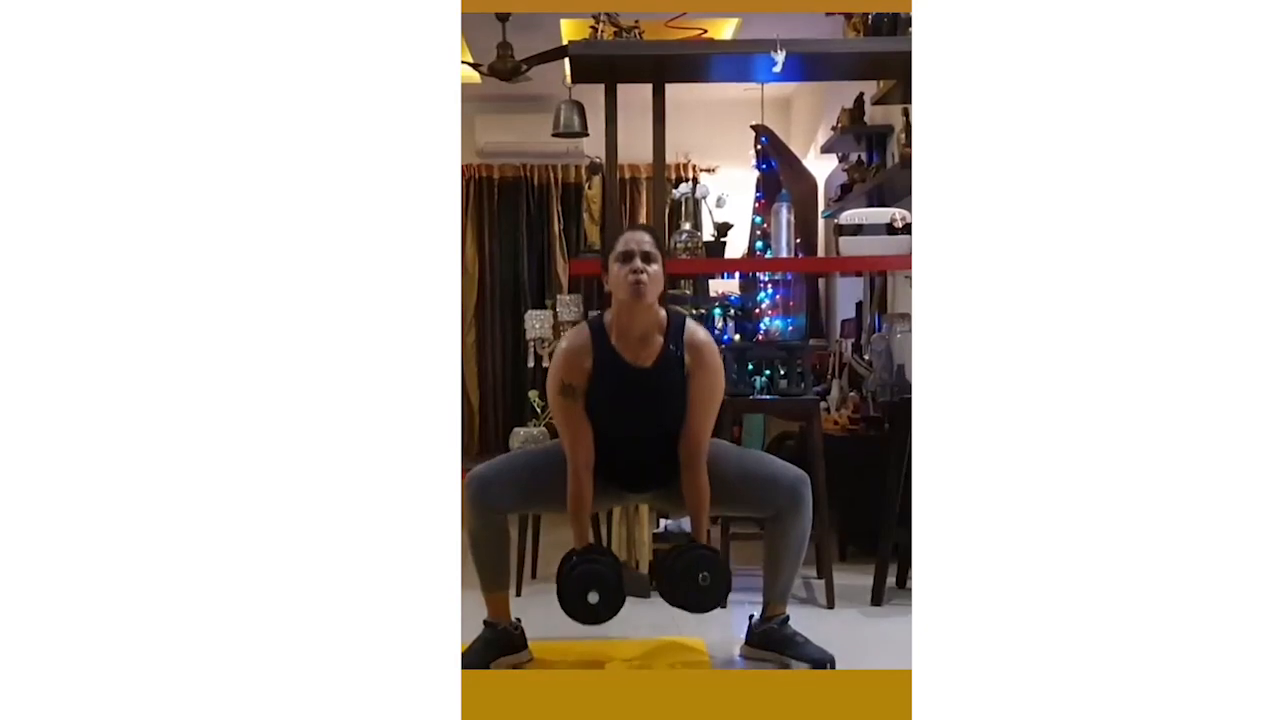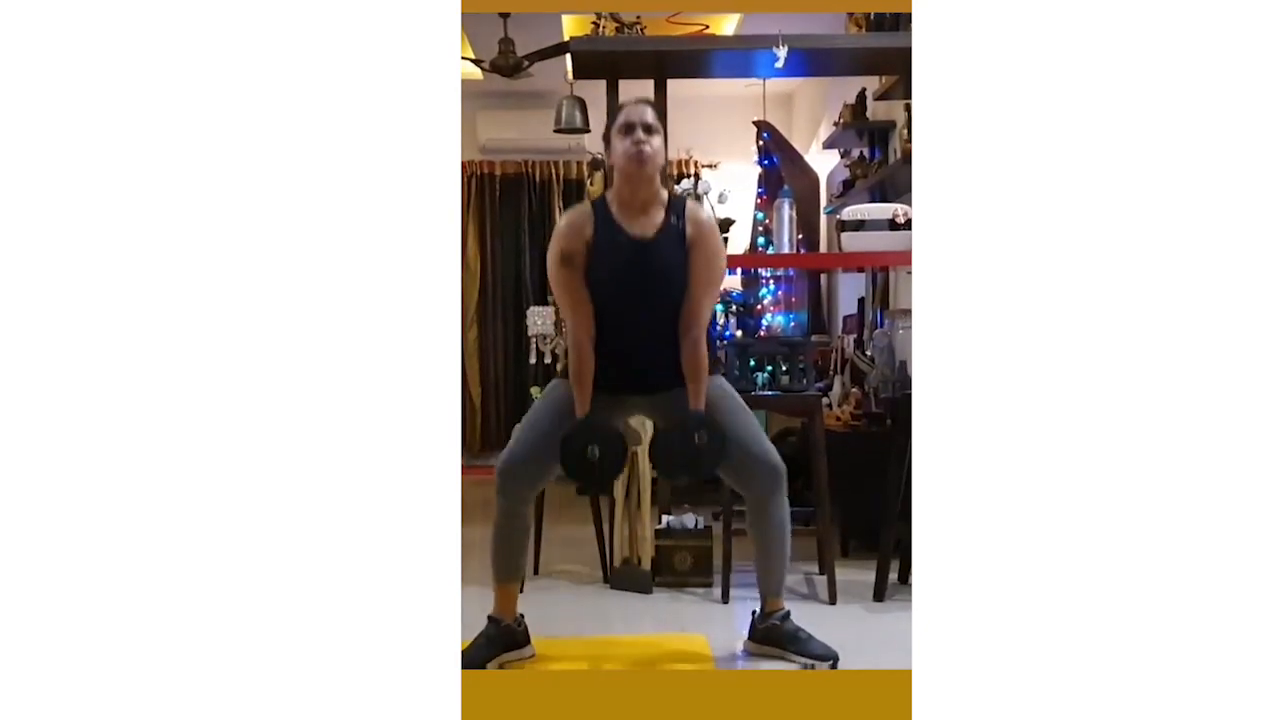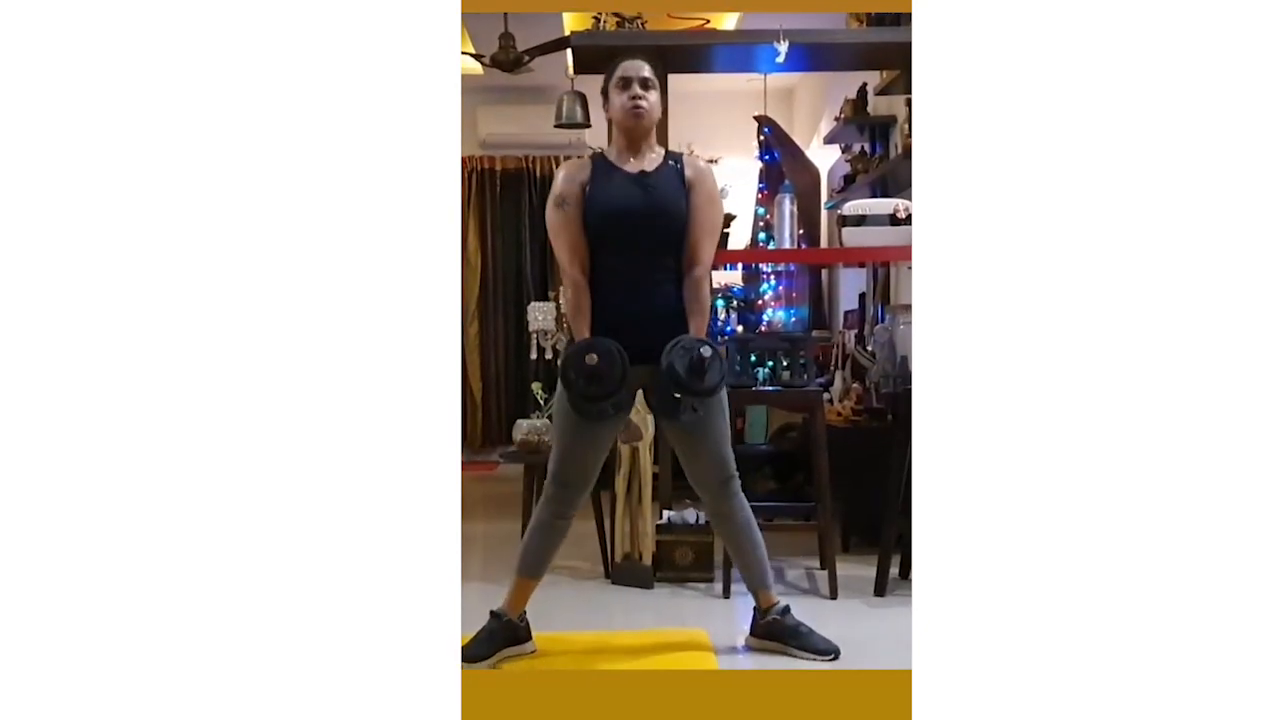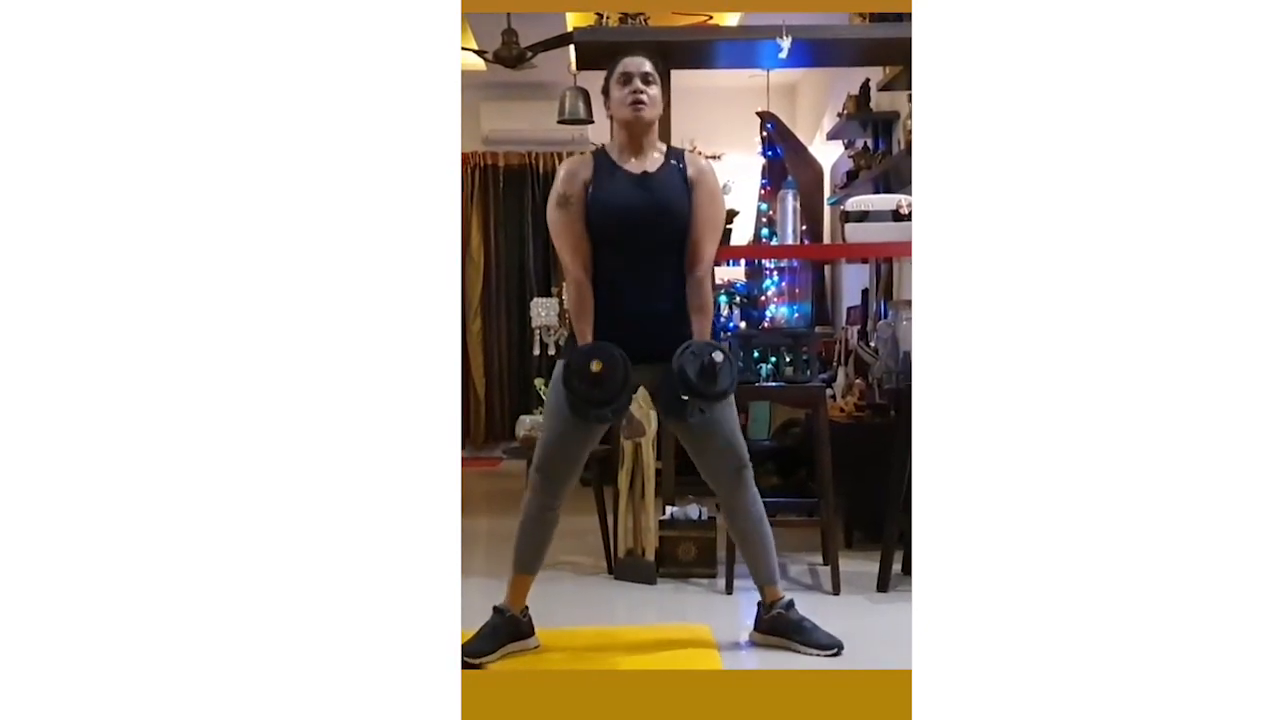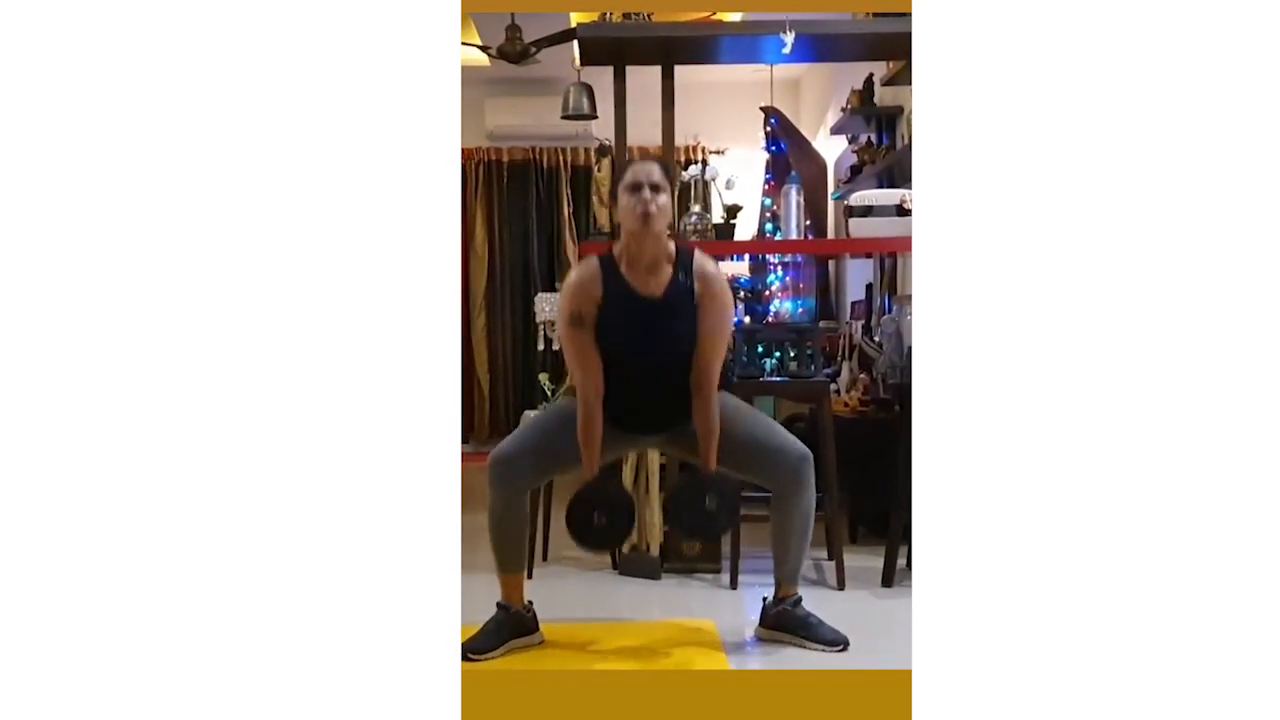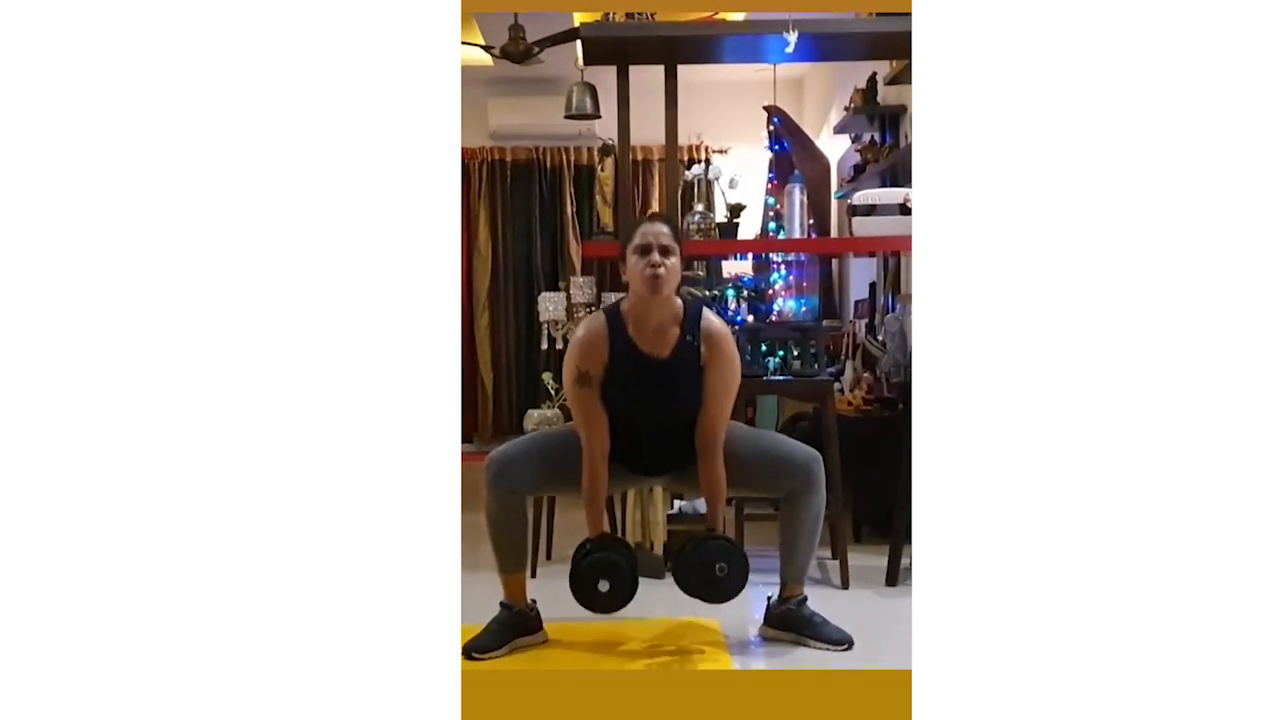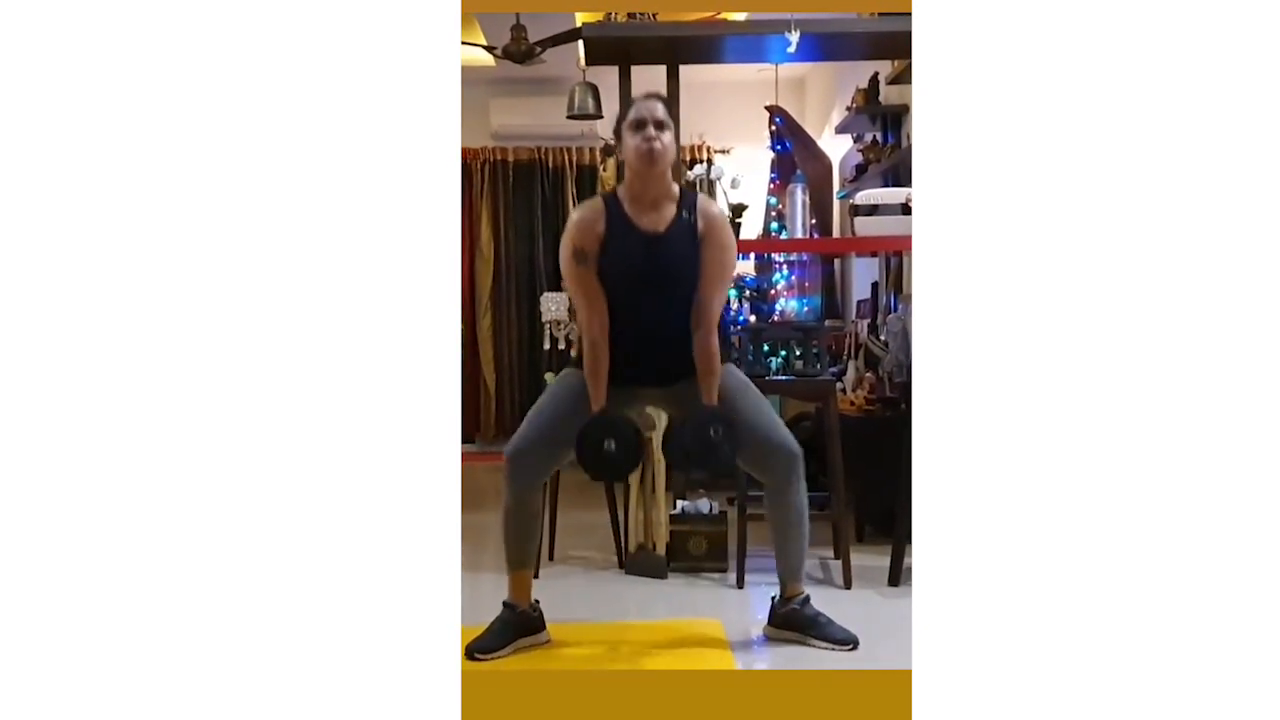
dt=0.4s
person 1, frame 1
left shoulder: (697, 346)
right shoulder: (577, 351)
left elbow: (694, 454)
right elbow: (579, 462)
left wrist: (701, 542)
right wrist: (582, 548)
left hip: (672, 470)
right hip: (602, 469)
left knee: (793, 490)
right knee: (481, 491)
left ankle: (770, 626)
right ankle: (502, 631)
person 1, frame 2
left shoulder: (697, 225)
right shoulder: (578, 227)
left elbow: (694, 331)
right elbow: (580, 337)
left wrist: (697, 417)
right wrist: (582, 421)
left hip: (676, 379)
right hip: (601, 379)
left knee: (767, 475)
right knee: (513, 475)
left ankle: (771, 621)
right ankle: (506, 627)
person 1, frame 3
left shoulder: (693, 174)
right shoulder: (576, 177)
left elbow: (698, 270)
right elbow: (574, 275)
left hip: (676, 349)
left knee: (721, 483)
right knee: (563, 488)
left ankle: (771, 616)
right ankle: (510, 621)
person 1, frame 4
left shoulder: (695, 171)
right shoulder: (578, 174)
left elbow: (700, 270)
right elbow: (576, 274)
left wrist: (700, 351)
right wrist: (587, 353)
left hip: (678, 348)
right hip: (603, 346)
left knee: (733, 472)
right knee: (549, 475)
left ankle: (775, 611)
right ankle: (513, 617)
person 1, frame 5
left shoulder: (705, 276)
right shoulder: (586, 283)
left elbow: (705, 382)
right elbow: (589, 393)
left wrist: (708, 469)
right wrist: (590, 477)
left hip: (685, 413)
right hip: (612, 416)
left knee: (796, 464)
right knee: (505, 467)
left ankle: (783, 606)
right ankle: (515, 613)
person 1, frame 6
left shoulder: (713, 336)
right shoulder: (593, 340)
left elbow: (711, 445)
right elbow: (595, 452)
left wrist: (716, 531)
right wrist: (596, 537)
left hip: (688, 453)
right hip: (619, 453)
left knee: (807, 469)
right knee: (503, 472)
left ankle: (788, 606)
right ankle: (519, 613)
person 1, frame 7
left shoulder: (707, 219)
right shoulder: (589, 221)
left elbow: (705, 325)
right elbow: (594, 330)
left wrist: (710, 410)
right wrist: (599, 416)
left hip: (687, 370)
right hip: (613, 370)
left knee: (784, 458)
right knee: (521, 461)
left ankle: (791, 606)
right ankle: (522, 612)
